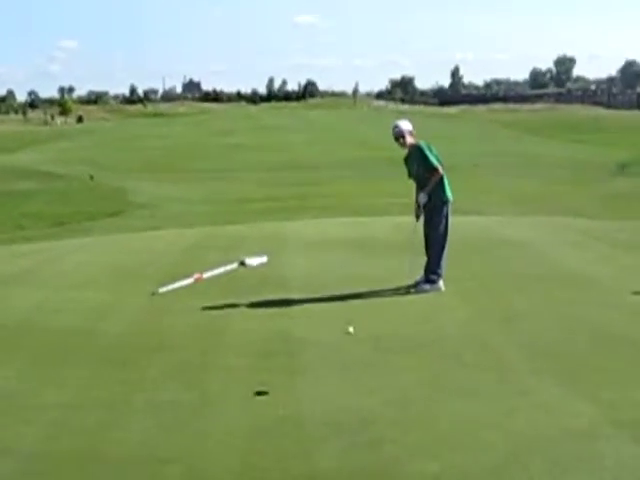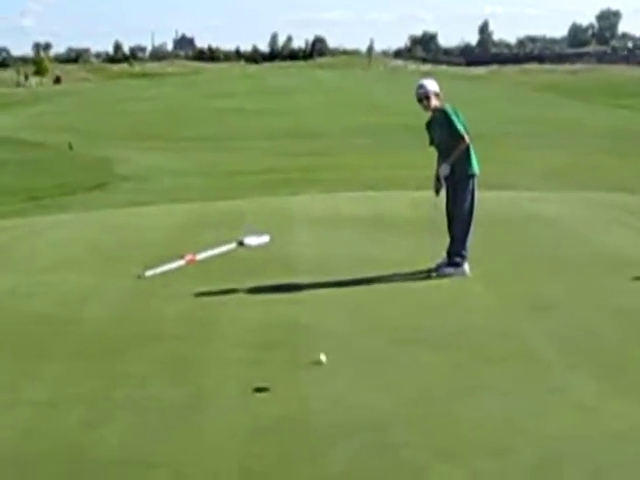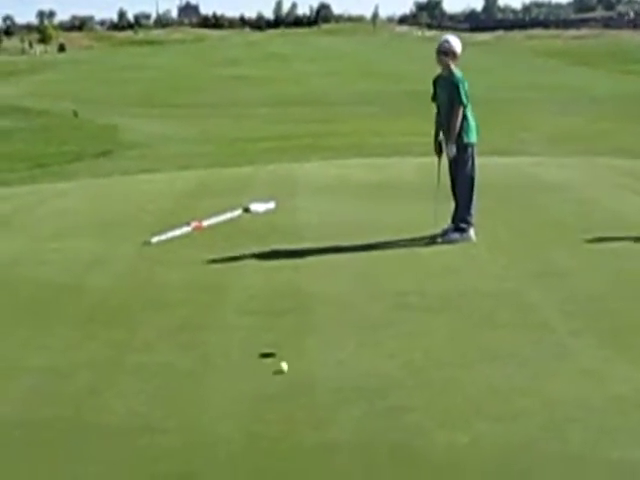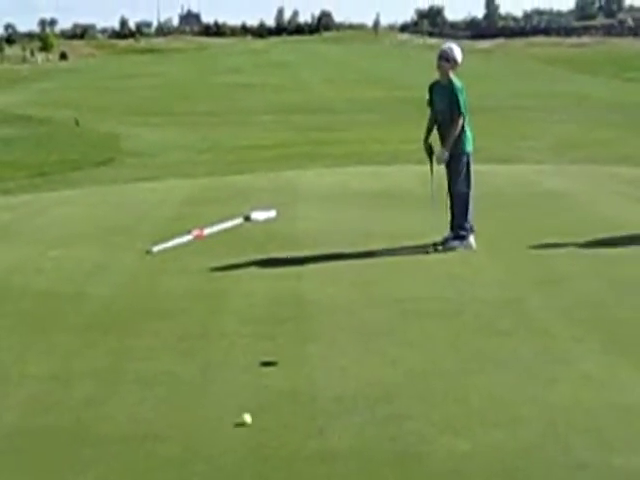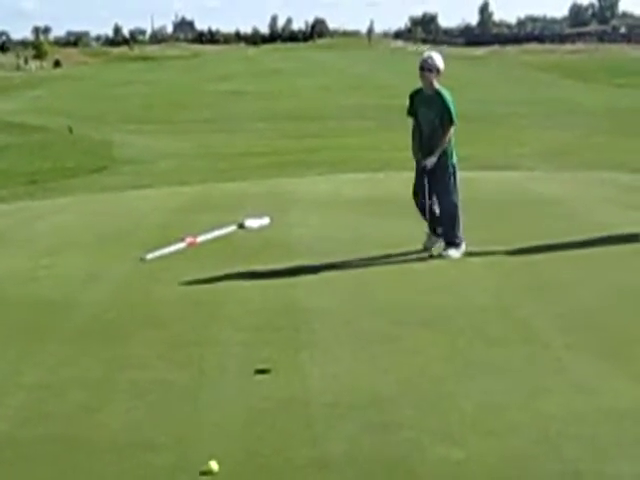
dt=0.5s
person 1, frame 1
left shoulder: (422, 148)
right shoulder: (408, 158)
left elbow: (439, 171)
left wrist: (424, 193)
right wrist: (417, 205)
left hip: (439, 198)
right hip: (428, 200)
left knee: (437, 239)
right knee: (429, 238)
left ankle: (435, 279)
right ankle: (429, 275)
person 1, frame 2
left shoulder: (448, 113)
right shoulder: (431, 123)
left elbow: (465, 140)
left wrist: (447, 164)
right wrist: (437, 176)
left hip: (464, 171)
right hip: (451, 173)
left knee: (461, 216)
right knee: (453, 216)
left ankle: (459, 262)
right ankle: (453, 257)
person 1, frame 3
left shoulder: (456, 79)
right shoulder: (438, 80)
left elbow: (459, 110)
left wrist: (452, 141)
right wrist: (437, 138)
left hip: (463, 137)
right hip: (451, 137)
left knee: (464, 182)
right knee: (456, 182)
left ankle: (465, 228)
right ankle: (458, 223)
person 1, frame 4
left shoulder: (455, 88)
right shoulder: (434, 87)
left elbow: (459, 120)
left wrist: (445, 148)
right wrist: (426, 138)
left hip: (459, 145)
right hip: (449, 145)
left knee: (460, 191)
right knee: (454, 190)
left ankle: (464, 236)
right ankle: (459, 231)
person 1, frame 5
left shoulder: (443, 97)
right shoulder: (415, 96)
left elbow: (450, 129)
left wrist: (435, 155)
right wrist: (415, 151)
left hip: (442, 157)
right hip: (424, 155)
left knee: (447, 201)
right knee: (420, 197)
left ankle: (455, 243)
right ankle: (437, 231)
